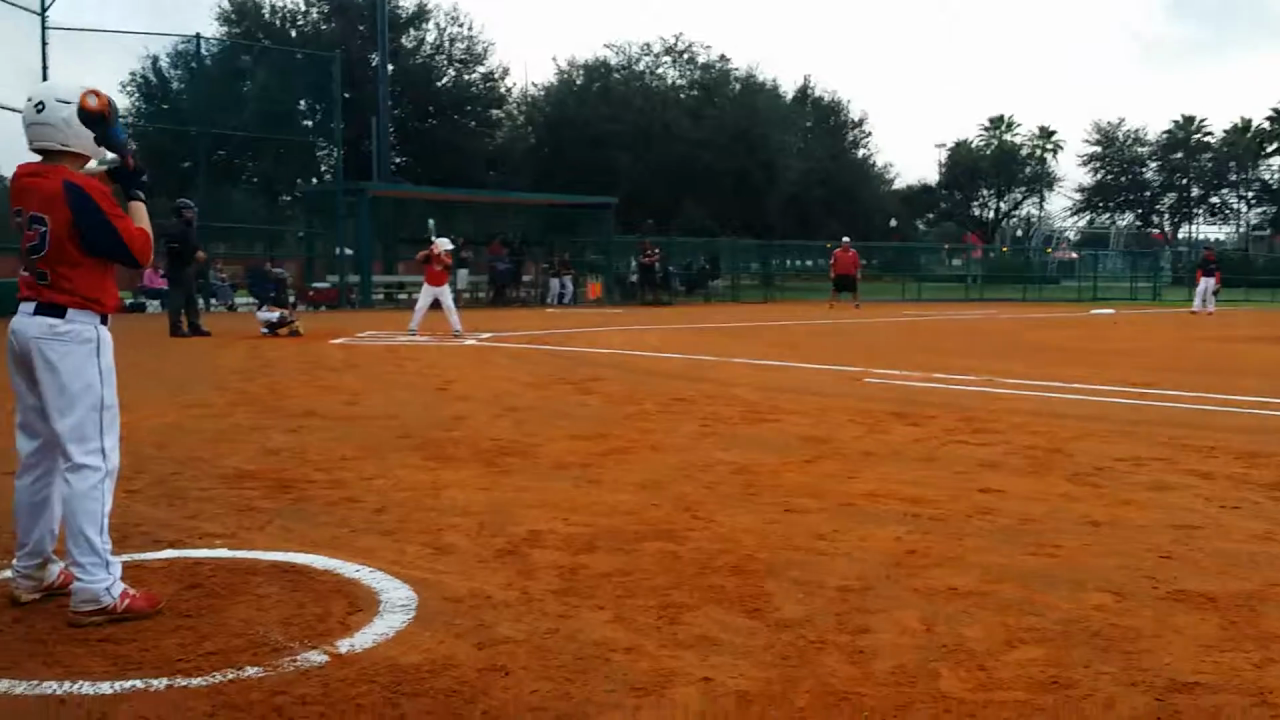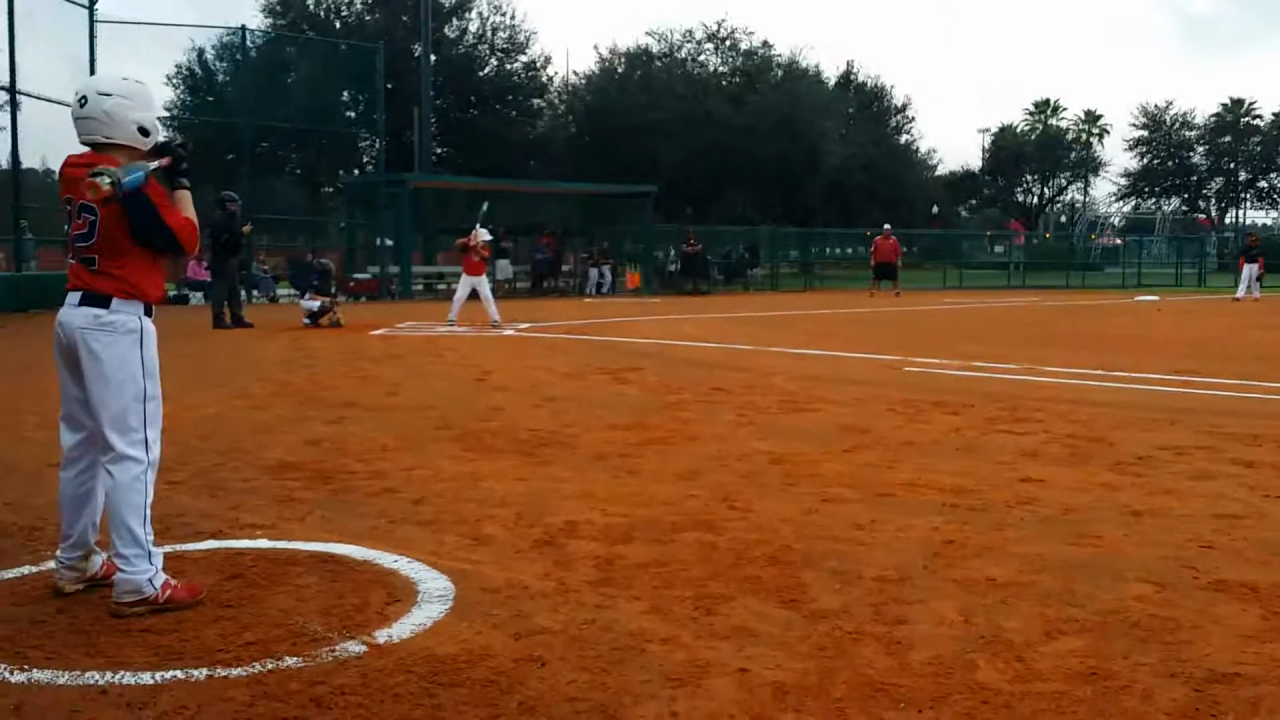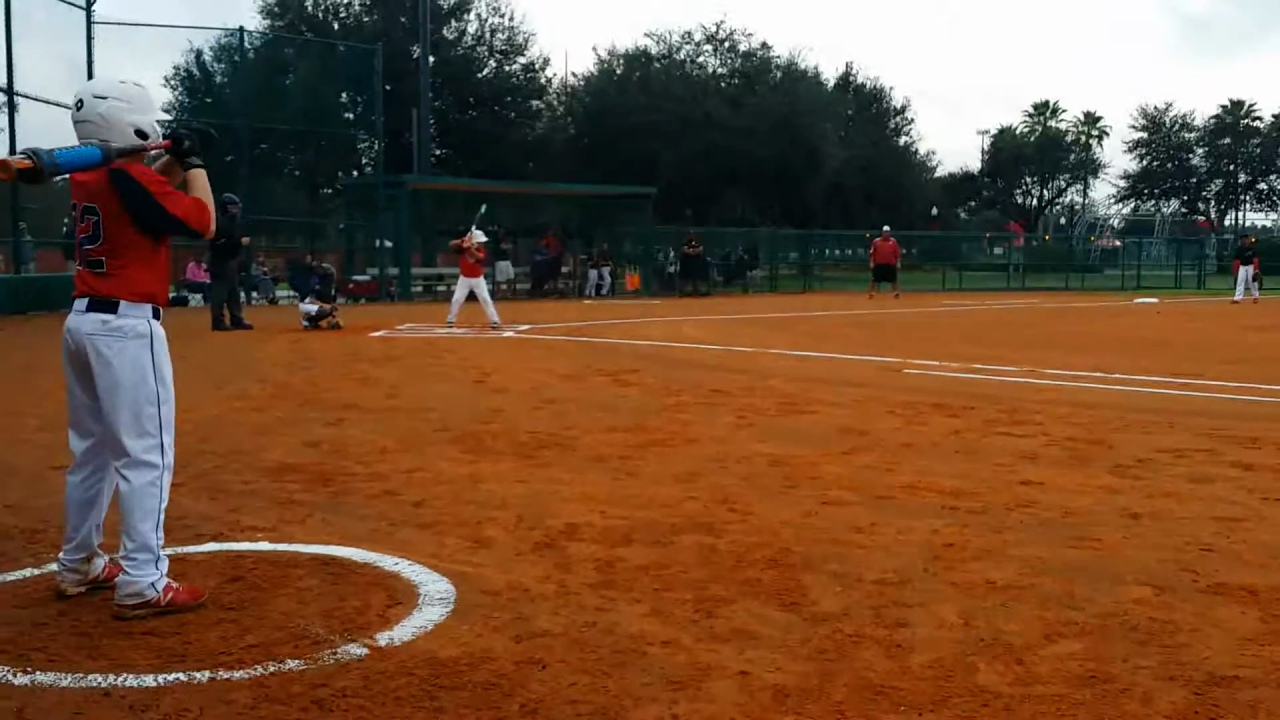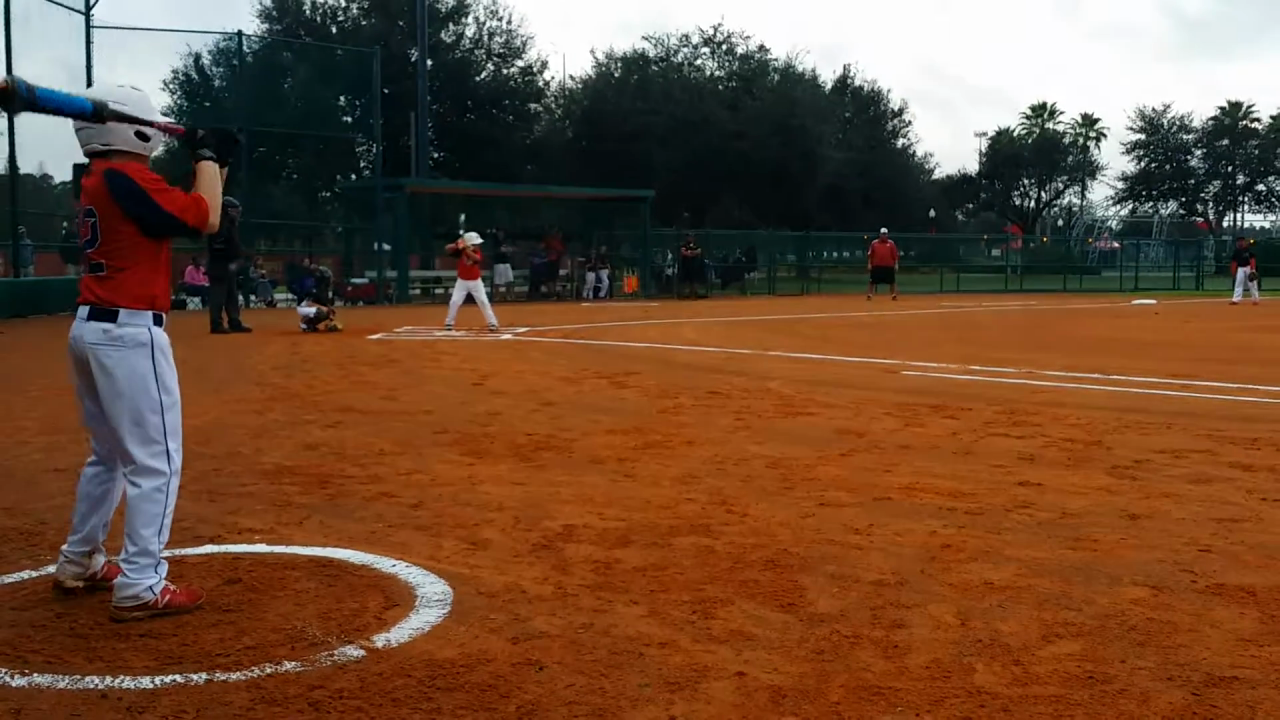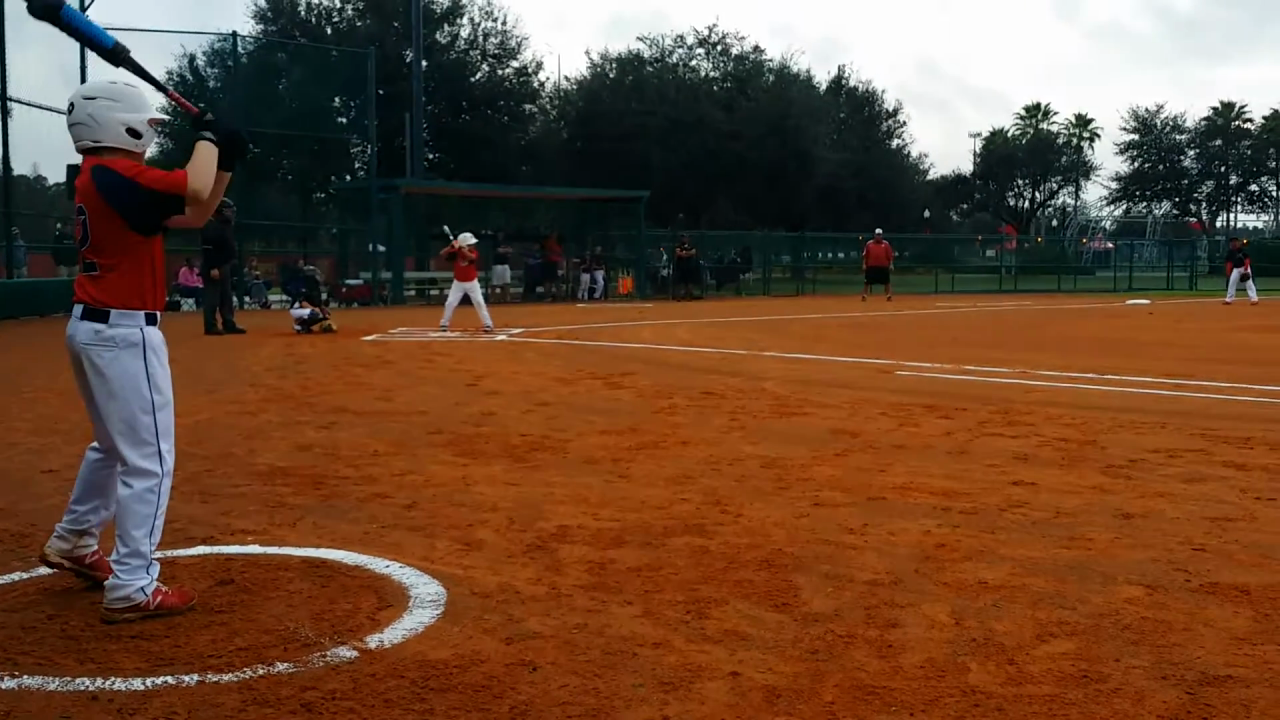
dt=0.2s
person 1, frame 1
left shoulder: (25, 181)
right shoulder: (82, 192)
right elbow: (141, 253)
left wrist: (110, 183)
right wrist: (133, 192)
left hip: (29, 325)
right hip: (72, 332)
left knee: (38, 455)
right knee: (89, 458)
left ankle: (32, 572)
right ankle: (93, 591)
person 1, frame 2
left shoulder: (74, 170)
right shoulder: (132, 183)
right elbow: (187, 243)
left wrist: (153, 161)
right wrist: (178, 181)
left hip: (75, 315)
right hip: (118, 323)
left knee: (81, 446)
right knee: (132, 450)
left ankle: (75, 562)
right ankle: (137, 581)
person 1, frame 3
left shoulder: (87, 177)
right shoulder: (129, 177)
left elbow: (147, 191)
right elbow: (204, 223)
left wrist: (177, 160)
right wrist: (193, 162)
left hip: (84, 321)
right hip: (126, 327)
left knee: (92, 451)
right knee: (146, 454)
left ankle: (77, 565)
right ankle: (140, 584)
person 1, frame 4
left shoulder: (100, 179)
right shoulder: (125, 178)
left elbow: (178, 208)
right elbow: (205, 219)
left wrist: (216, 161)
right wrist: (205, 156)
left hip: (90, 327)
right hip: (129, 333)
left knee: (109, 453)
right knee: (155, 460)
left ankle: (79, 562)
right ankle: (139, 587)
person 1, frame 5
left shoulder: (102, 176)
right shoulder: (113, 173)
left elbow: (189, 215)
right elbow: (195, 190)
left wrist: (224, 161)
right wrist: (206, 137)
left hip: (91, 326)
right hip: (123, 331)
left knee: (114, 445)
right knee: (148, 460)
left ankle: (73, 540)
right ankle: (130, 589)
